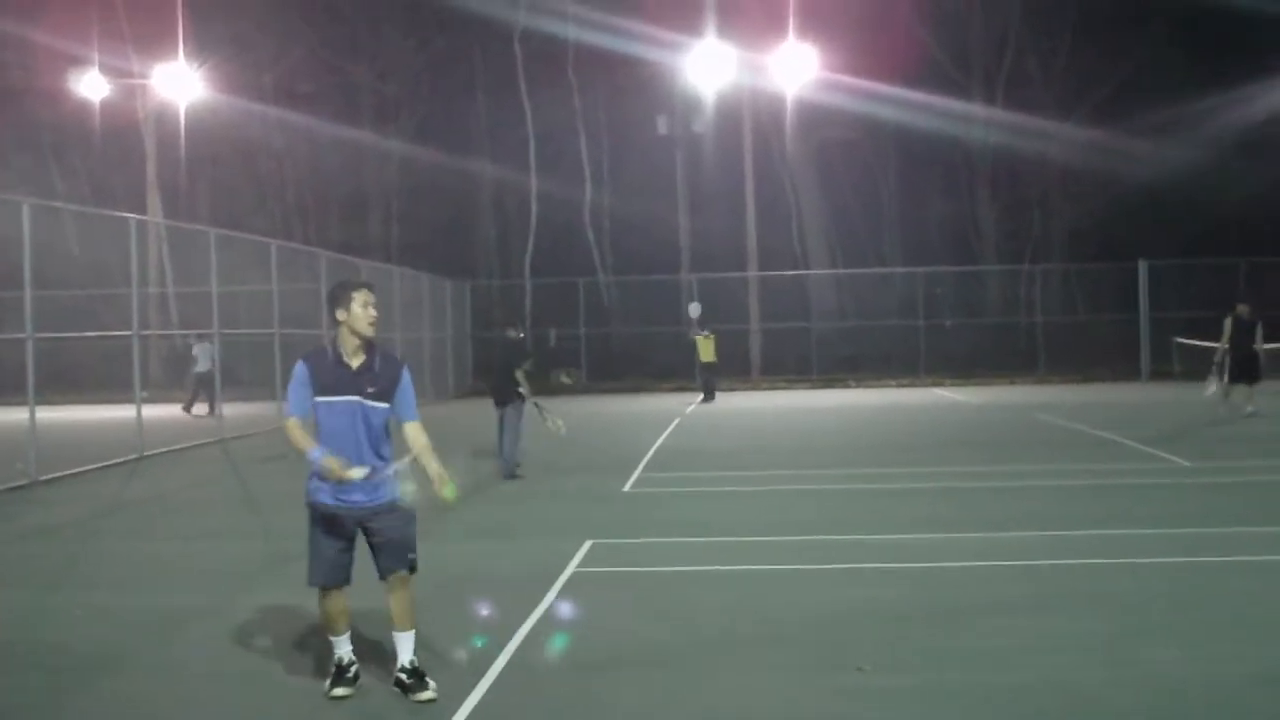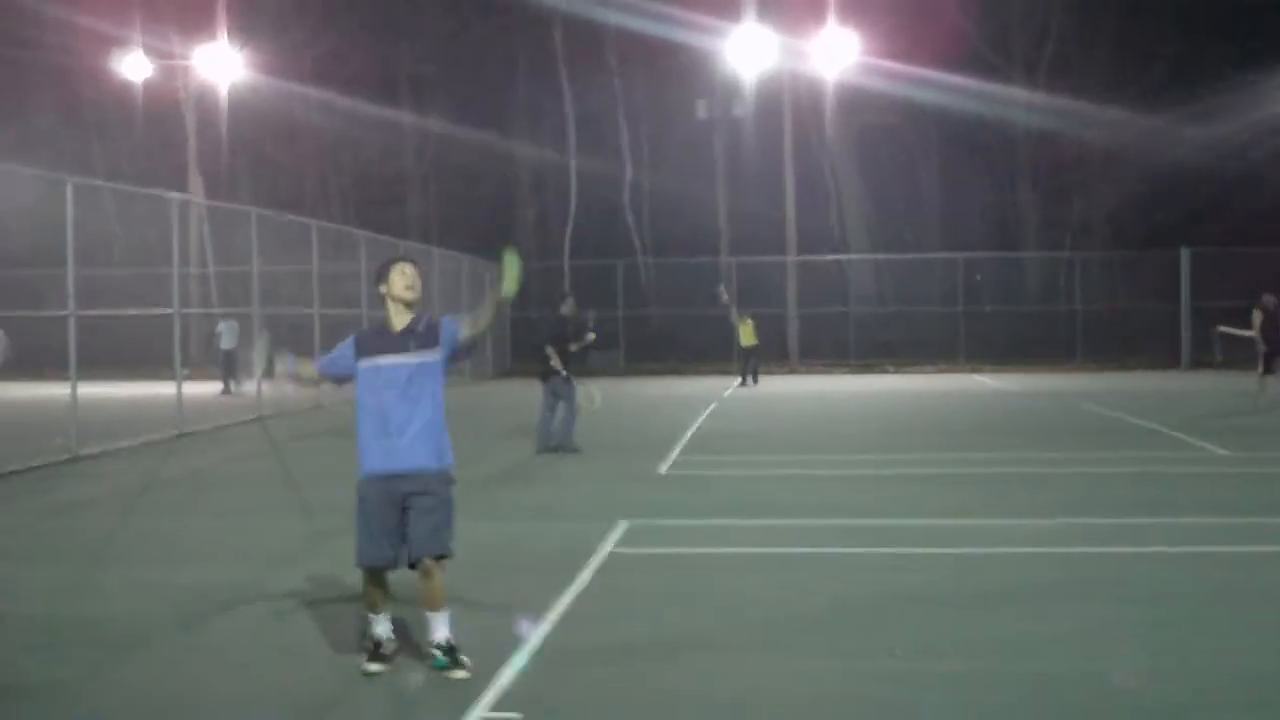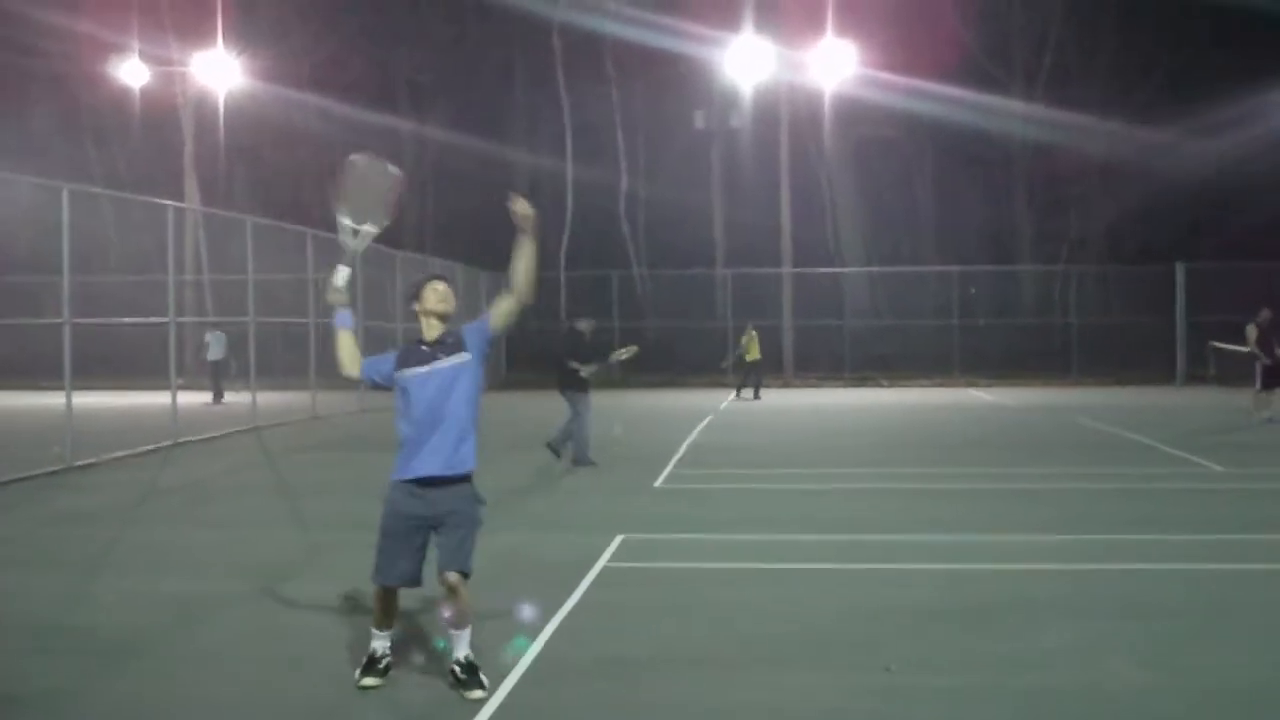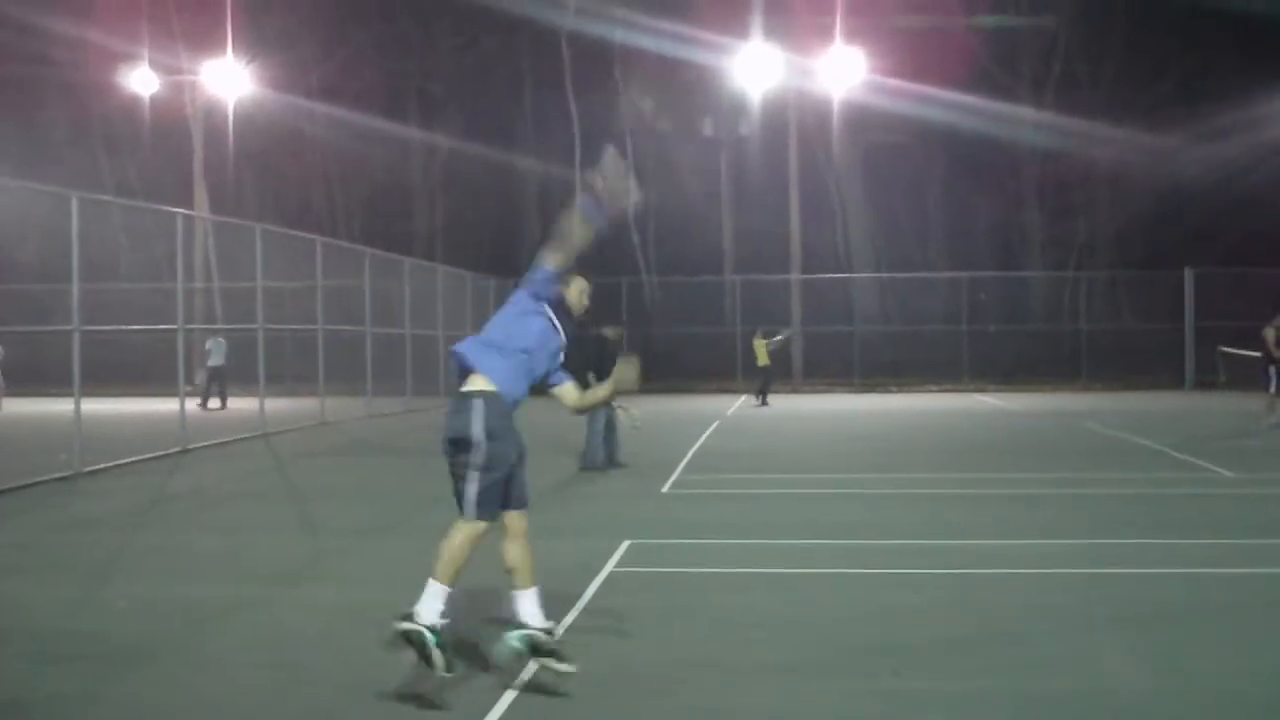
dt=0.4s
person 1, frame 1
left shoulder: (394, 371)
right shoulder: (311, 368)
left elbow: (411, 427)
right elbow: (294, 425)
left wrist: (436, 470)
right wrist: (322, 459)
left hip: (383, 496)
right hip: (330, 500)
left knee: (399, 576)
right knee: (329, 586)
left ankle: (406, 666)
right ankle: (344, 661)
person 1, frame 2
left shoulder: (438, 334)
right shoulder: (360, 344)
left elbow: (473, 326)
right elbow: (316, 371)
left wrist: (494, 302)
right wrist: (288, 366)
left hip: (428, 472)
right hip: (376, 474)
left knee: (429, 562)
right knee: (373, 567)
left ankle: (441, 642)
right ankle: (382, 635)
person 1, frame 3
left shoulder: (469, 341)
right shoulder: (399, 359)
left elbow: (517, 296)
right elbow: (351, 366)
left wrist: (524, 234)
right wrist: (342, 313)
left hip: (454, 487)
right hip: (408, 487)
left knee: (454, 580)
right knee: (389, 583)
left ankle: (463, 660)
right ankle: (380, 650)
person 1, frame 4
left shoulder: (554, 347)
right shoulder: (538, 297)
left elbow: (576, 402)
right elbow: (564, 244)
left wrist: (614, 386)
right wrist: (596, 201)
left hip: (496, 418)
right hip: (480, 409)
left knee: (517, 524)
right knee: (476, 520)
left ankle: (533, 628)
right ankle: (423, 620)
person 2, frame 1
left shoulder: (502, 345)
right shoulder: (516, 345)
right elbow: (516, 368)
left wrist: (523, 368)
right wrist: (525, 386)
left hip: (498, 392)
right hip: (512, 393)
left knee: (504, 429)
right knee: (512, 431)
left ankle: (507, 463)
right ankle: (508, 469)
person 2, frame 2
left shoulder: (568, 322)
right shoulder: (559, 322)
left elbow: (569, 346)
right elbow: (548, 345)
left wrist: (584, 341)
right wrist: (556, 360)
left hip: (551, 372)
right hip: (556, 372)
left knee: (549, 408)
right knee: (570, 405)
left ankle: (543, 444)
right ankle: (564, 442)
person 2, frame 3
left shoulder: (582, 336)
right shoulder: (573, 336)
left elbow: (594, 355)
right elbow: (566, 360)
right wrist: (582, 369)
left hip: (578, 383)
right hip: (573, 383)
left knee: (578, 417)
right knee: (581, 419)
left ankle: (557, 442)
right ankle: (581, 456)
person 2, frame 4
left shoulder: (610, 342)
right shoulder: (594, 342)
right elbow: (589, 368)
right wrist: (594, 385)
left knee: (611, 426)
right knee: (596, 426)
left ankle: (611, 459)
right ankle: (590, 461)
